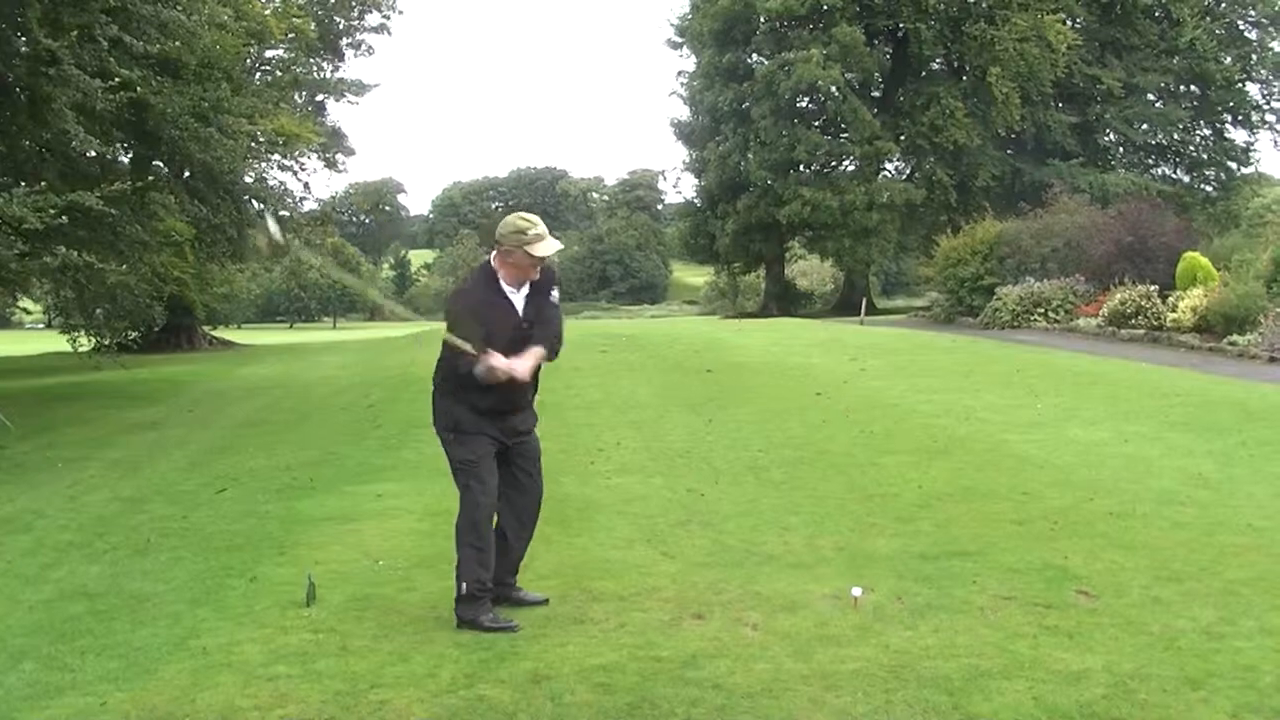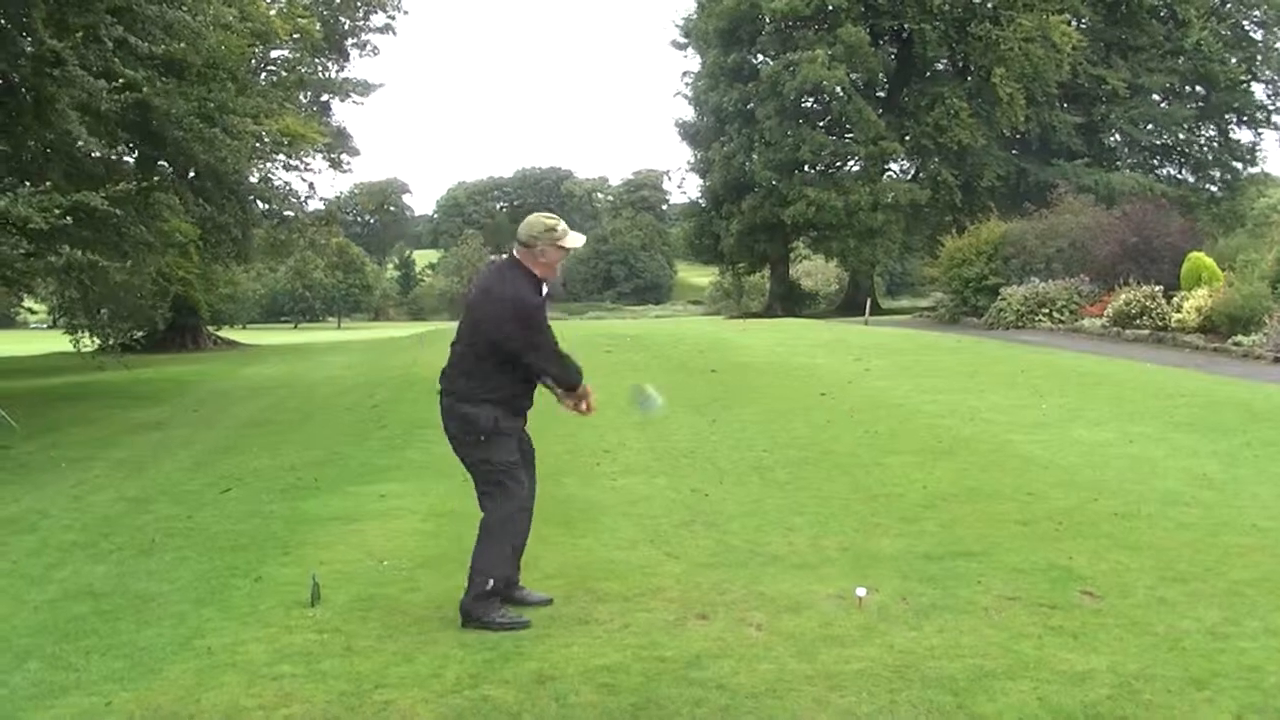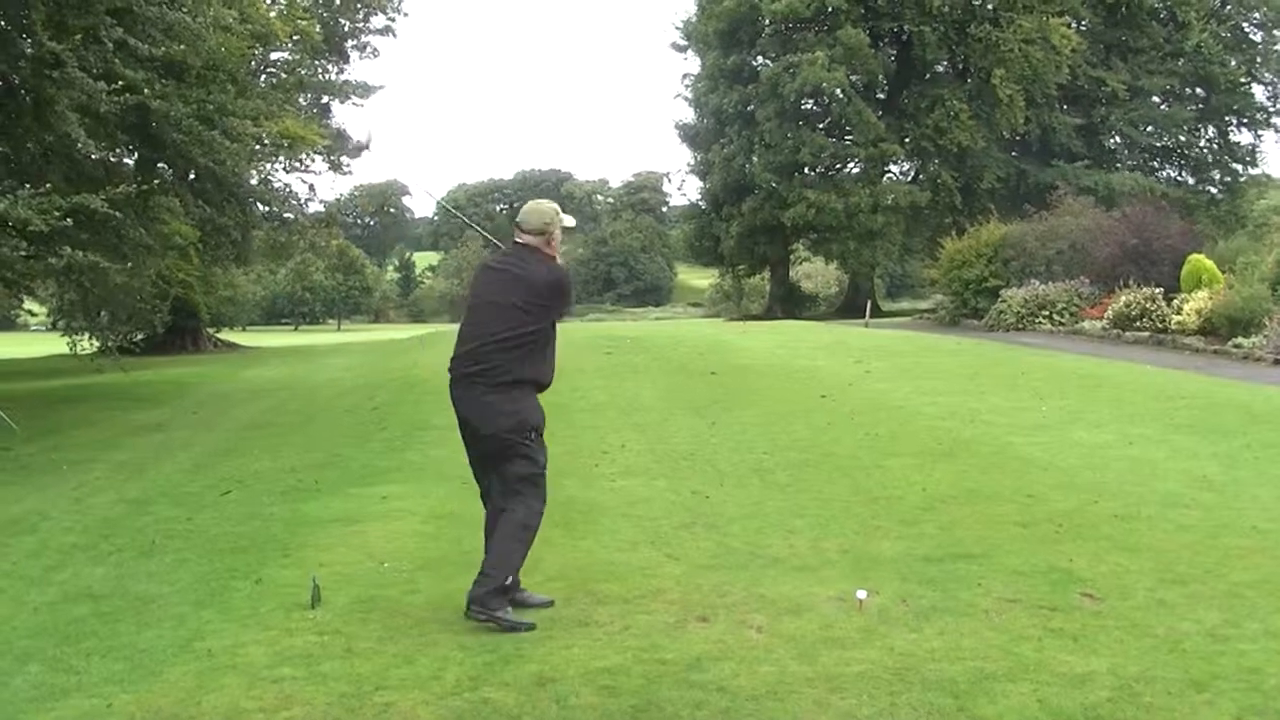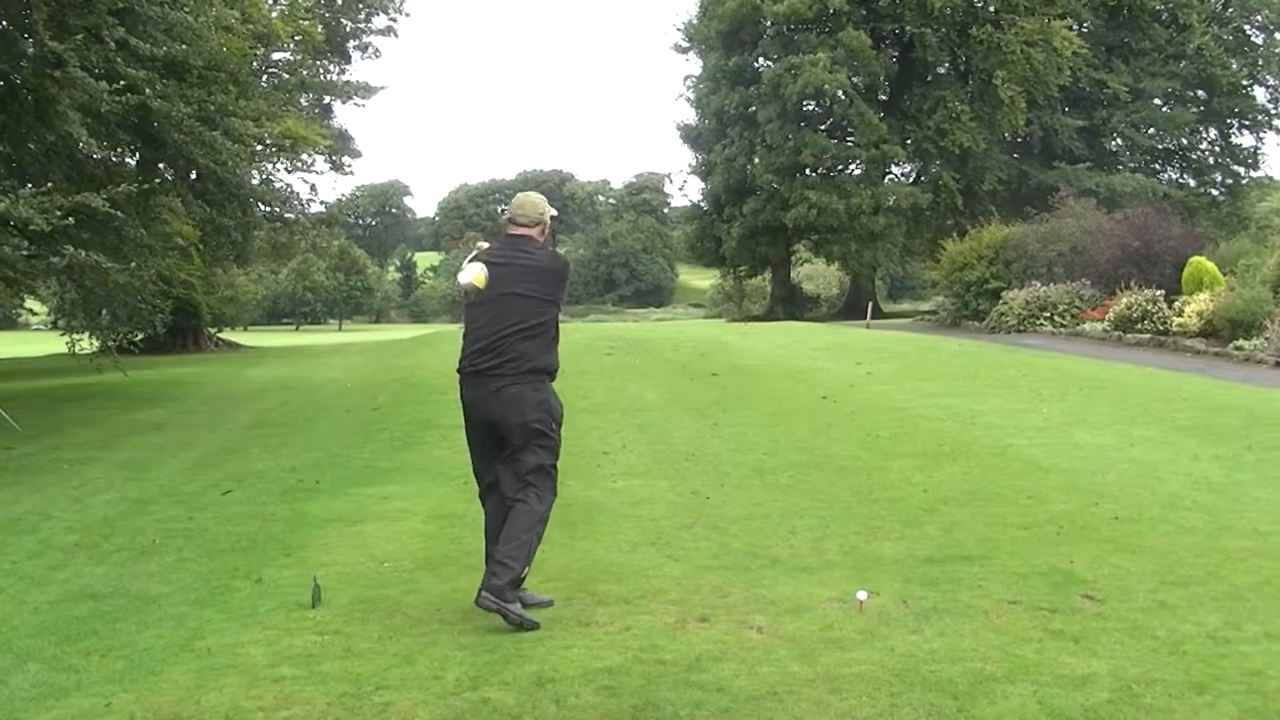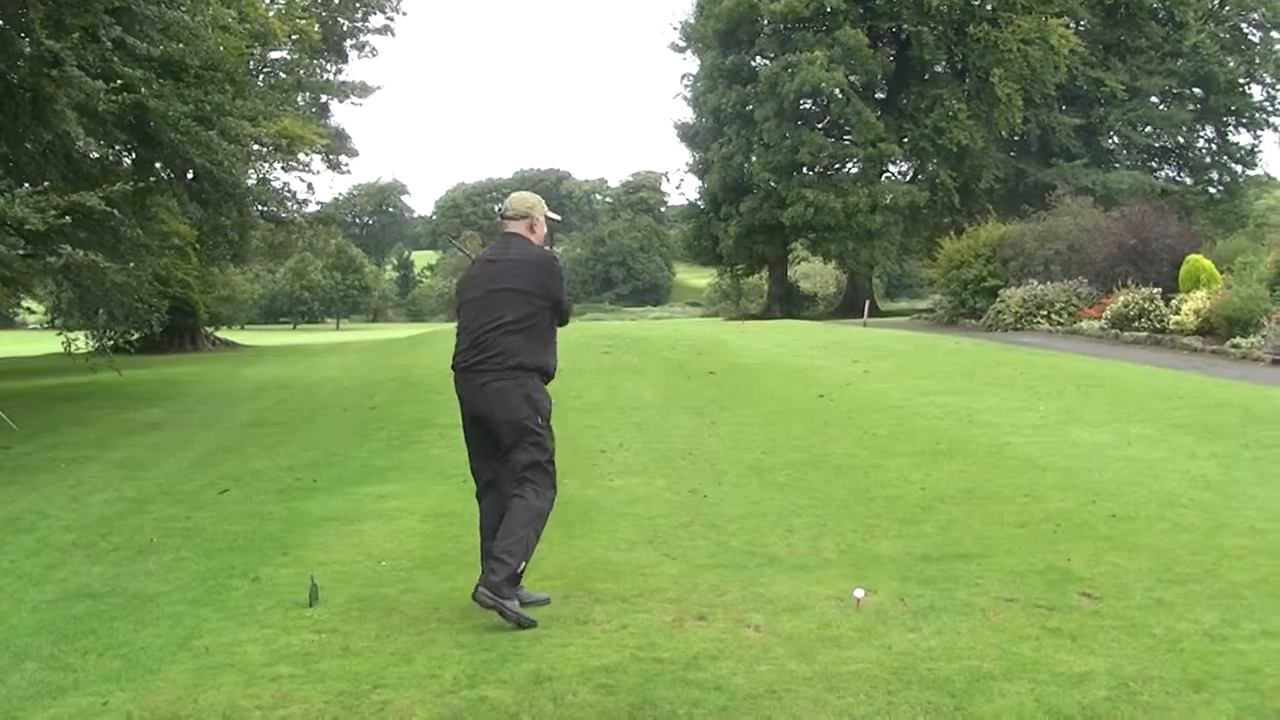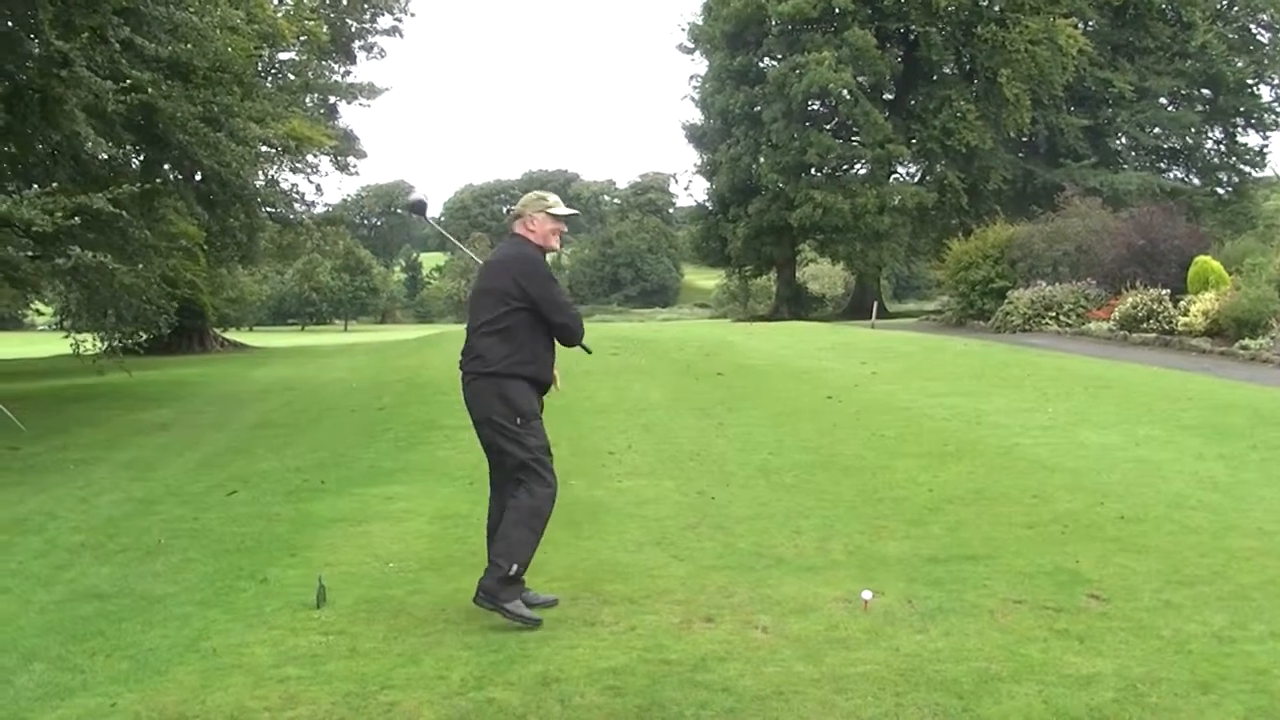
dt=0.2s
person 1, frame 1
left shoulder: (544, 281)
right shoulder: (470, 296)
left elbow: (549, 339)
right elbow: (462, 363)
left wrist: (524, 362)
right wrist: (488, 367)
left hip: (515, 411)
right hip: (466, 413)
left knee: (526, 497)
right knee: (480, 500)
left ankle: (501, 583)
right ankle: (472, 603)
person 1, frame 2
left shoulder: (532, 280)
right shoulder: (508, 297)
left elbow: (543, 351)
right elbow: (546, 358)
left wrist: (564, 389)
right wrist: (580, 389)
left hip: (501, 406)
right hip: (475, 412)
left knee: (518, 493)
right knee: (509, 497)
left ankle: (503, 583)
right ankle: (481, 602)
person 1, frame 3
left shoulder: (492, 266)
right shoulder: (551, 279)
left hip: (470, 391)
right hip: (507, 402)
left knee: (500, 493)
right knee: (525, 496)
left ankle: (502, 584)
right ankle: (489, 596)
person 1, frame 4
left shoulder: (478, 265)
right shoulder: (554, 266)
left hip: (475, 389)
right hip: (524, 393)
left knee: (498, 489)
right knee: (535, 489)
left ankle: (504, 583)
right ankle: (501, 586)
person 1, frame 5
left shoulder: (473, 268)
right shoulder: (542, 263)
right elbow: (560, 315)
left hip: (470, 387)
right hip: (515, 388)
left knee: (495, 486)
right knee: (534, 486)
left ankle: (500, 582)
right ankle: (498, 581)
person 1, frame 6
left shoulder: (500, 262)
right shoulder: (526, 261)
right elbow: (568, 323)
left wrist: (541, 365)
right wrist: (571, 333)
left hip: (486, 387)
right hip: (506, 391)
left knee: (510, 486)
right knee: (535, 485)
left ankle: (506, 584)
right ankle: (497, 584)
